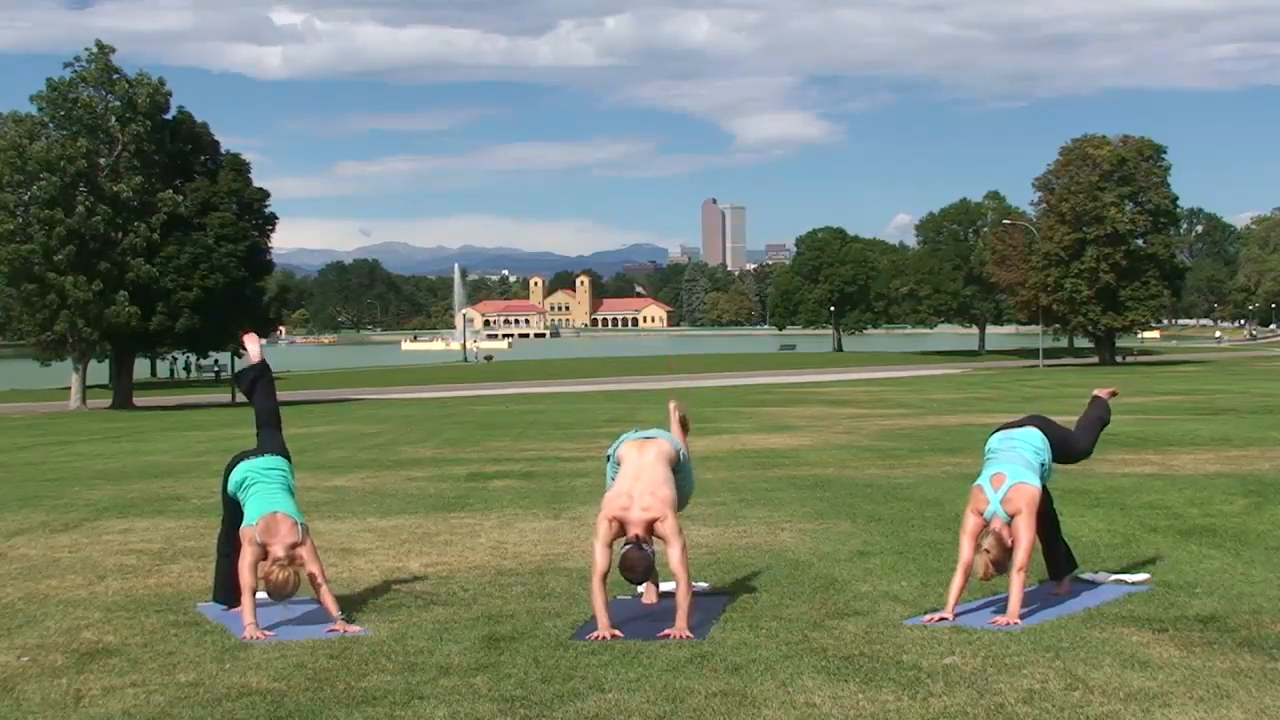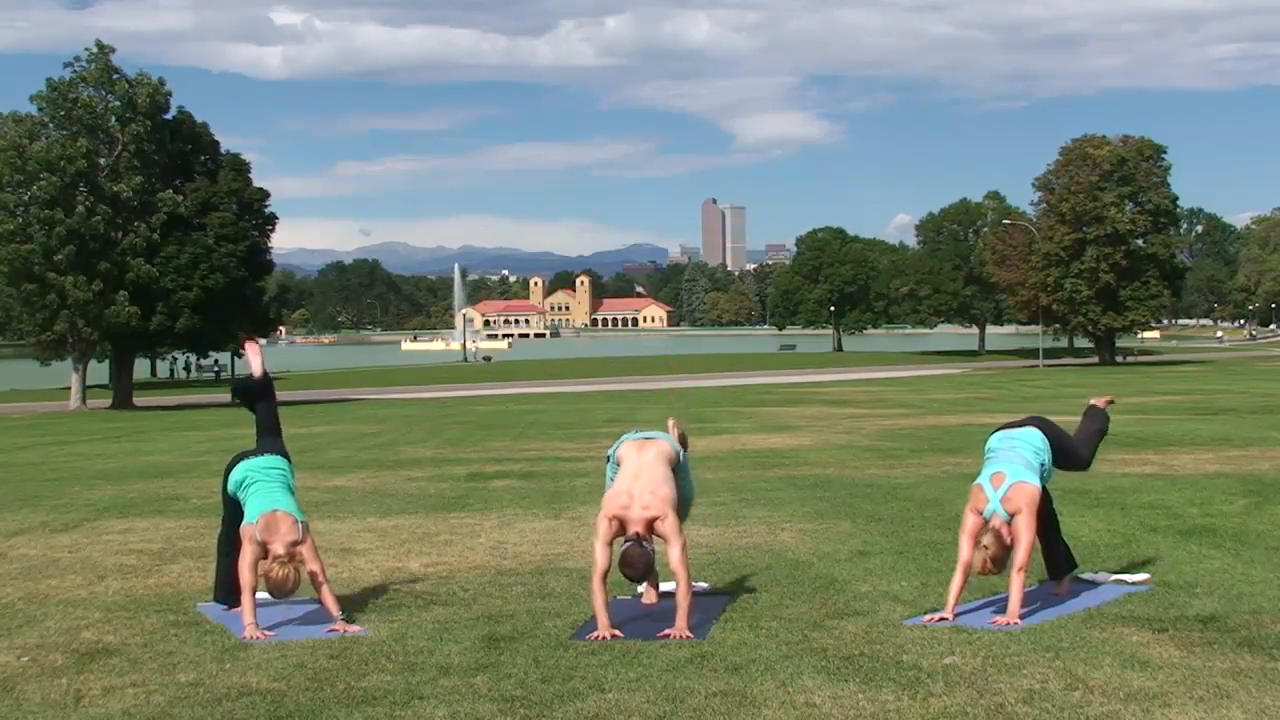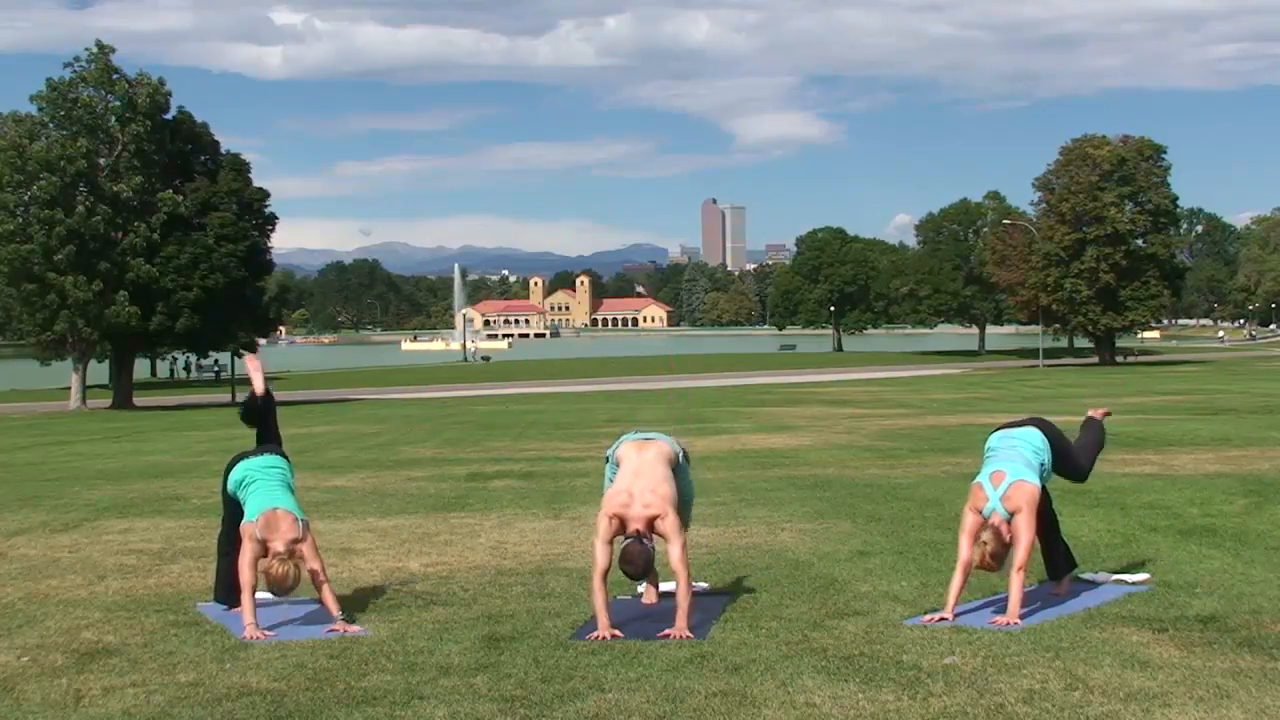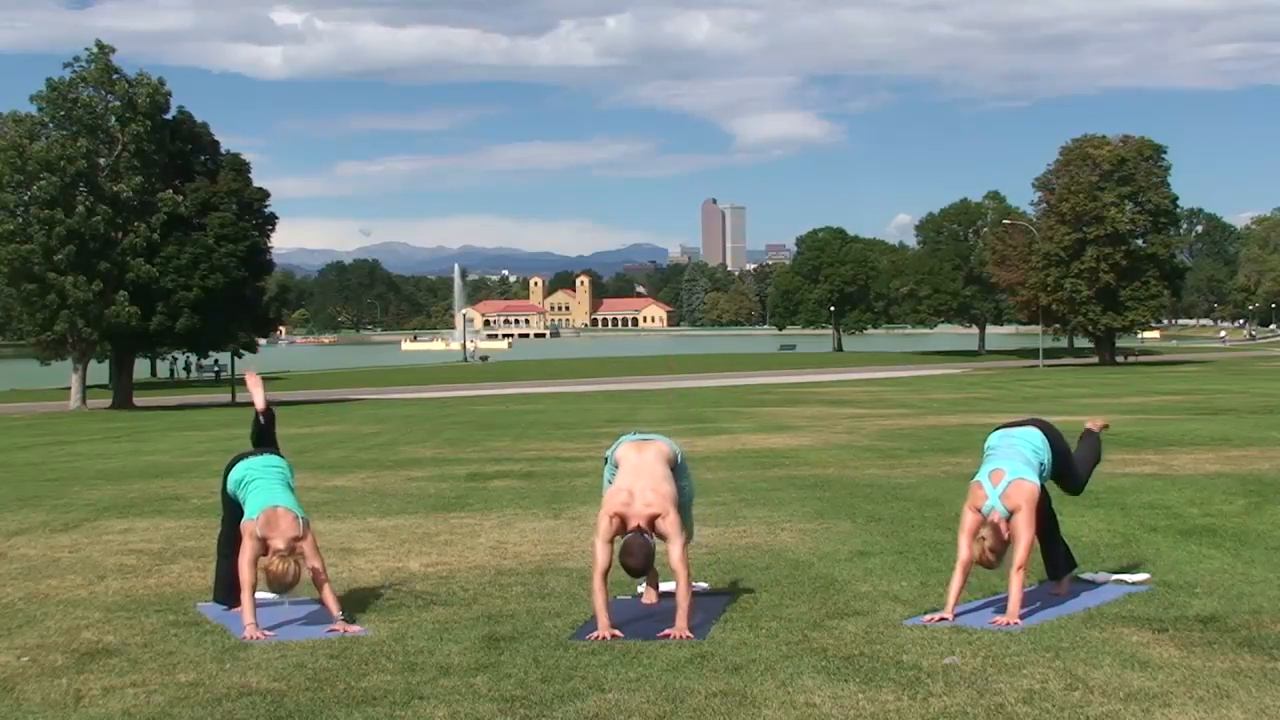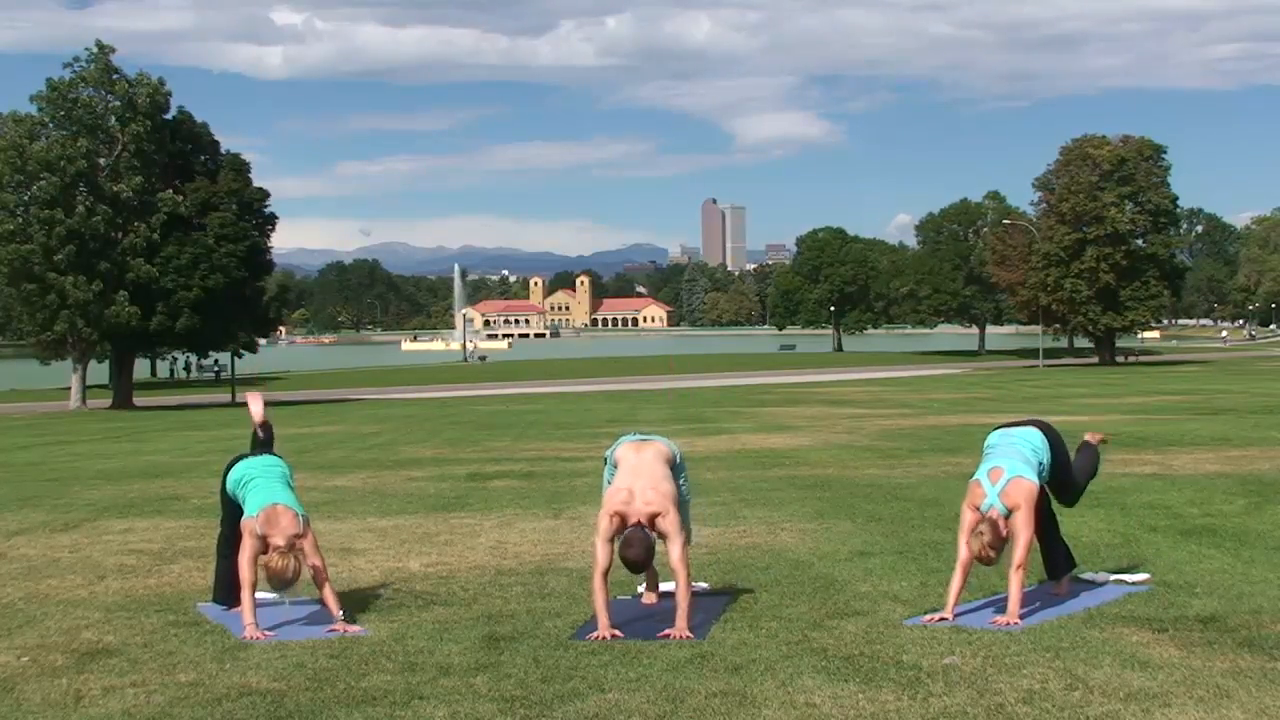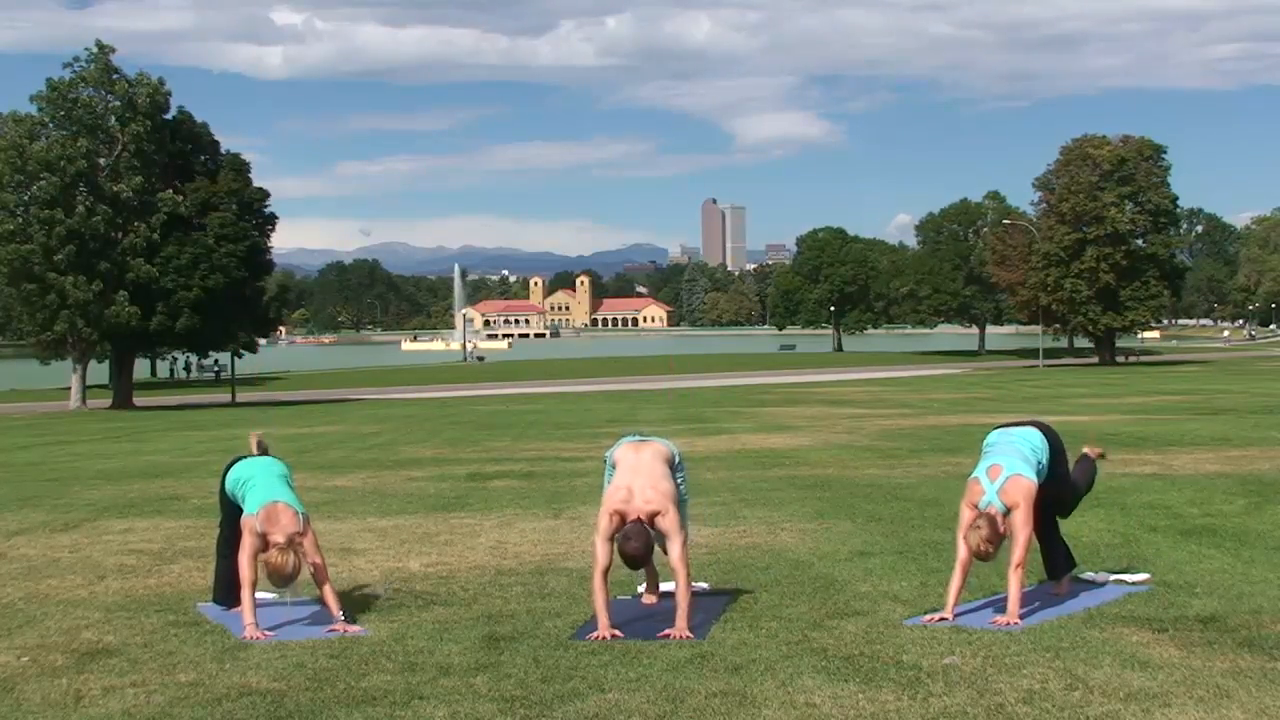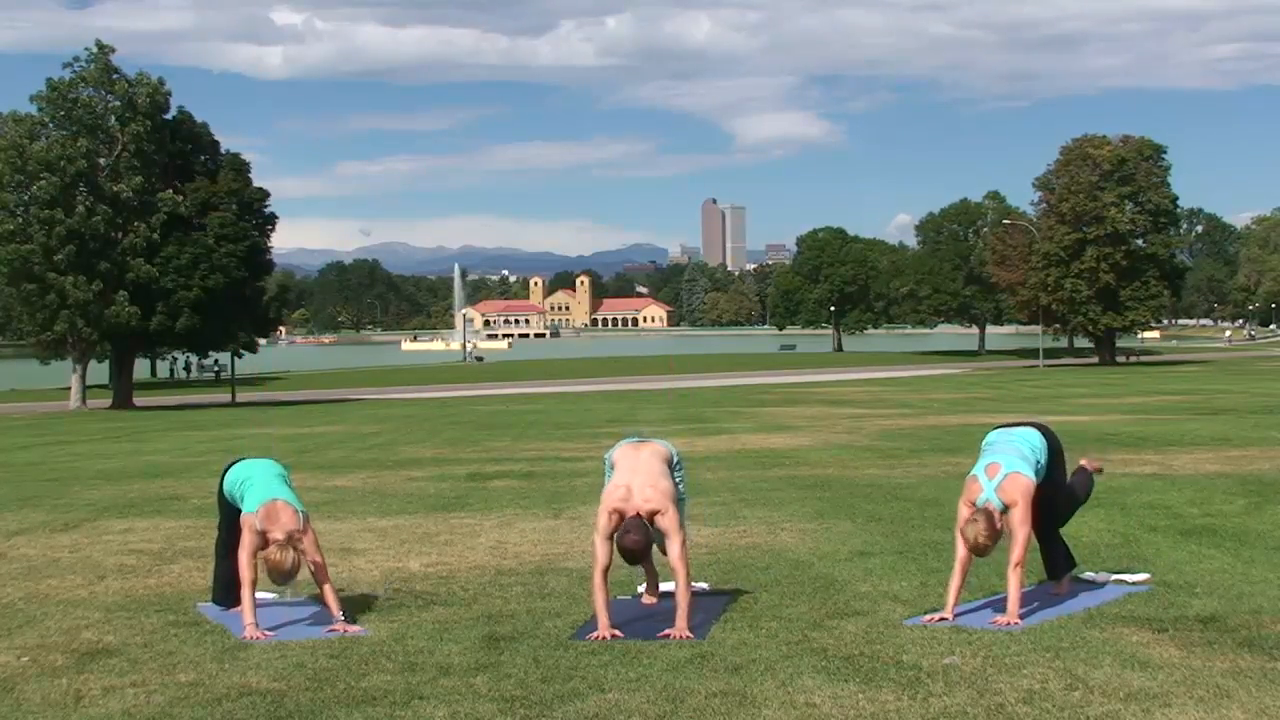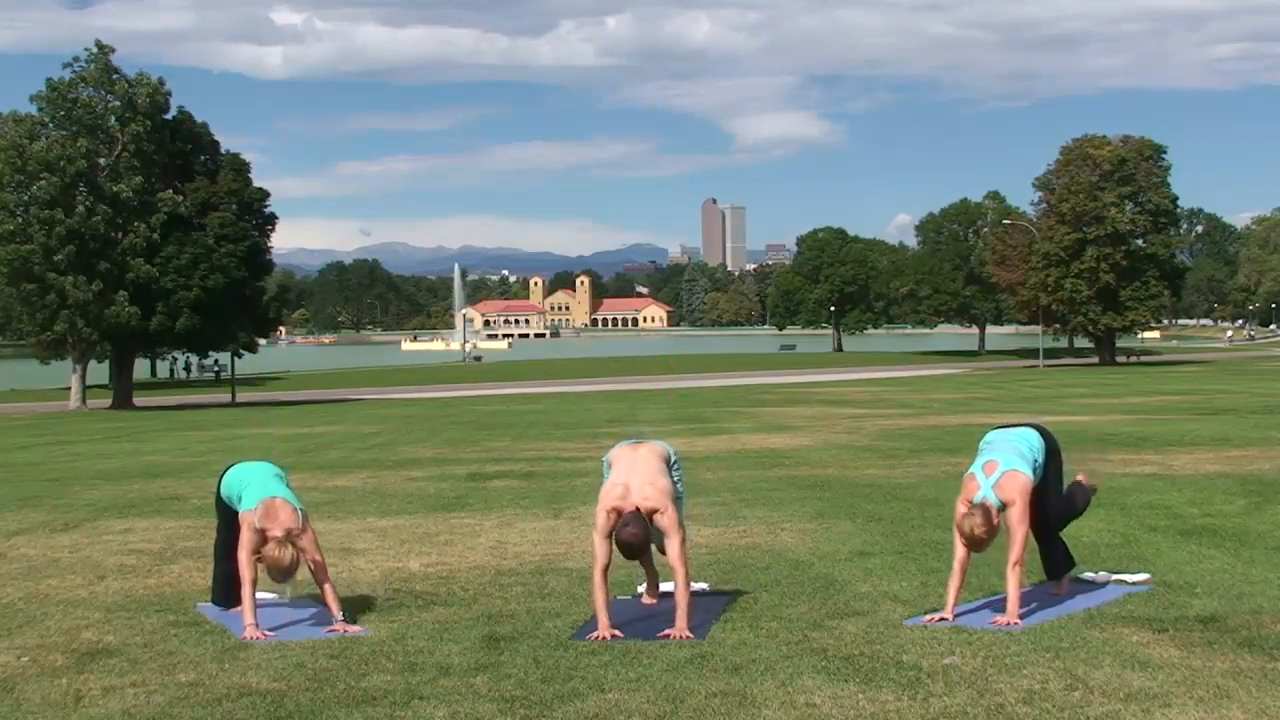
dt=0.1s
person 1, frame 1
left shoulder: (300, 538)
right shoulder: (252, 538)
left elbow: (320, 581)
right elbow: (247, 587)
left wrist: (339, 618)
right wrist: (250, 626)
left hip: (276, 465)
right hip: (242, 473)
left knee: (269, 430)
right knee: (231, 540)
left ankle: (256, 361)
right ankle: (226, 600)
person 1, frame 2
left shoulder: (300, 537)
right shoulder: (253, 537)
left elbow: (320, 579)
right elbow: (247, 586)
left wrist: (339, 618)
right wrist: (250, 625)
left hip: (276, 463)
right hip: (241, 471)
left knee: (269, 433)
right knee: (231, 540)
left ankle: (257, 374)
right ankle: (227, 600)
person 1, frame 3
left shoulder: (301, 535)
right shoulder: (253, 535)
left elbow: (320, 579)
right elbow: (247, 586)
left wrist: (339, 618)
right wrist: (250, 625)
left hip: (275, 464)
right hip: (241, 472)
left knee: (270, 443)
right knee: (232, 540)
left ankle: (259, 392)
right ankle: (228, 600)
person 1, frame 4
left shoulder: (301, 533)
right shoulder: (254, 534)
left elbow: (321, 577)
right elbow: (247, 584)
left wrist: (339, 617)
right wrist: (250, 626)
left hip: (274, 465)
right hip: (239, 472)
right knee: (231, 542)
left ankle: (261, 409)
right ankle: (227, 600)
person 1, frame 5
left shoulder: (301, 531)
right shoulder: (254, 530)
left elbow: (322, 578)
right elbow: (247, 584)
left wrist: (339, 617)
right wrist: (250, 625)
left hip: (275, 466)
right hip: (239, 472)
right knee: (232, 541)
left ankle: (260, 424)
right ankle: (227, 600)
person 1, frame 6
left shoulder: (301, 531)
right shoulder: (253, 526)
left elbow: (322, 575)
right elbow: (247, 582)
left wrist: (339, 617)
right wrist: (250, 625)
left hip: (275, 469)
right hip: (238, 473)
right knee: (230, 542)
right ankle: (227, 598)
person 1, frame 7
left shoulder: (301, 529)
right shoulder: (252, 524)
left elbow: (323, 577)
right elbow: (247, 581)
left wrist: (340, 618)
right wrist: (250, 625)
right hip: (236, 474)
right knee: (230, 543)
right ankle: (228, 599)
person 1, frame 8
left shoulder: (300, 527)
right shoulder: (251, 523)
left elbow: (322, 576)
right elbow: (247, 580)
left wrist: (340, 618)
right wrist: (250, 626)
right hip: (233, 479)
right knee: (229, 547)
right ankle: (226, 600)
person 2, frame 1
left shoulder: (1021, 505)
right shoulder: (976, 508)
left elbow: (1020, 567)
right elbow: (963, 563)
left wrist: (1012, 614)
right wrist: (948, 609)
left hip: (1039, 437)
right hip: (1001, 439)
left knee: (1082, 445)
right knee: (1043, 517)
left ankle: (1100, 400)
right ankle: (1062, 574)
person 2, frame 2
left shoulder: (1021, 504)
right shoulder: (976, 507)
left elbow: (1019, 567)
right elbow: (963, 562)
left wrist: (1013, 614)
right wrist: (949, 609)
left hip: (1039, 437)
right hip: (1002, 439)
left knee: (1081, 459)
right knee: (1043, 517)
left ankle: (1097, 410)
right ankle: (1062, 573)
person 2, frame 3
left shoulder: (1021, 502)
right shoulder: (975, 506)
left elbow: (1019, 567)
right elbow: (962, 562)
left wrist: (1012, 613)
right wrist: (948, 609)
left hip: (1040, 437)
left knee: (1079, 470)
right knee: (1043, 517)
left ankle: (1094, 421)
right ankle: (1062, 574)
person 2, frame 4
left shoulder: (1020, 500)
right shoulder: (974, 504)
left elbow: (1019, 565)
right elbow: (962, 561)
left wrist: (1012, 614)
right wrist: (948, 609)
left hip: (1041, 439)
left knee: (1074, 484)
right knee: (1043, 518)
left ankle: (1091, 434)
right ankle: (1062, 573)
person 2, frame 5
left shoulder: (1019, 499)
right shoulder: (973, 502)
left elbow: (1018, 565)
right elbow: (962, 561)
left wrist: (1012, 613)
right wrist: (948, 610)
left hip: (1040, 439)
left knee: (1069, 495)
right knee: (1041, 518)
left ankle: (1089, 445)
right ankle: (1061, 573)
person 2, frame 6
left shoulder: (1017, 497)
right shoulder: (971, 500)
left elbow: (1017, 563)
right elbow: (962, 560)
left wrist: (1012, 613)
right wrist: (948, 609)
left hip: (1040, 440)
left knee: (1063, 507)
right knee: (1043, 520)
left ankle: (1087, 461)
right ankle: (1061, 573)
person 2, frame 7
left shoulder: (1015, 495)
right shoulder: (969, 499)
left elbow: (1016, 563)
right elbow: (961, 560)
left wrist: (1012, 613)
right wrist: (948, 609)
left hip: (1038, 440)
left knee: (1059, 515)
right knee: (1041, 520)
left ankle: (1085, 472)
right ankle: (1061, 574)
person 2, frame 8
left shoulder: (1013, 494)
right shoulder: (966, 499)
left elbow: (1014, 561)
right elbow: (959, 559)
left wrist: (1012, 613)
right wrist: (948, 609)
left hip: (1038, 443)
left knee: (1051, 522)
right knee: (1040, 524)
left ankle: (1080, 489)
right ankle: (1061, 573)
person 3, frame 1
left shoulder: (664, 517)
right shoulder: (609, 519)
left elbow: (682, 577)
right elbow: (598, 577)
left wrist: (681, 625)
right wrist: (603, 625)
left hip: (666, 446)
right hip: (625, 447)
left ankle: (675, 415)
right ankle: (651, 580)
person 3, frame 2
left shoulder: (664, 516)
right shoulder: (609, 517)
left elbow: (682, 575)
right elbow: (598, 576)
left wrist: (681, 625)
right wrist: (603, 625)
left hip: (666, 447)
right hip: (624, 449)
right ankle: (651, 580)
person 3, frame 3
left shoulder: (664, 516)
right shoulder: (609, 516)
left elbow: (682, 575)
right elbow: (598, 576)
left wrist: (681, 625)
right wrist: (603, 625)
left hip: (666, 448)
right hip: (623, 449)
right ankle: (651, 578)
person 3, frame 4
left shoulder: (665, 514)
right shoulder: (610, 515)
left elbow: (681, 573)
right elbow: (599, 574)
left wrist: (681, 625)
right wrist: (603, 625)
left hip: (667, 451)
right hip: (621, 451)
left knee: (682, 536)
right ankle: (651, 578)
person 3, frame 5
left shoulder: (665, 513)
right shoulder: (610, 514)
left elbow: (681, 573)
right elbow: (600, 574)
left wrist: (681, 625)
right wrist: (603, 625)
left hip: (666, 451)
left knee: (680, 539)
right ankle: (651, 578)
person 3, frame 6
left shoulder: (664, 511)
right shoulder: (610, 512)
left elbow: (681, 571)
right elbow: (600, 572)
left wrist: (681, 625)
right wrist: (603, 625)
left hip: (666, 453)
left knee: (669, 543)
right ankle: (651, 578)
person 3, frame 7
left shoulder: (664, 511)
right shoulder: (609, 511)
left elbow: (680, 571)
right elbow: (600, 572)
left wrist: (681, 625)
right wrist: (603, 625)
left hip: (664, 453)
left knee: (668, 543)
right ankle: (651, 578)
person 3, frame 8
left shoulder: (662, 507)
right shoulder: (607, 509)
left elbow: (679, 568)
right elbow: (599, 570)
left wrist: (681, 624)
right wrist: (603, 625)
left hip: (663, 455)
left knee: (666, 543)
right knee: (633, 542)
right ankle: (651, 578)
